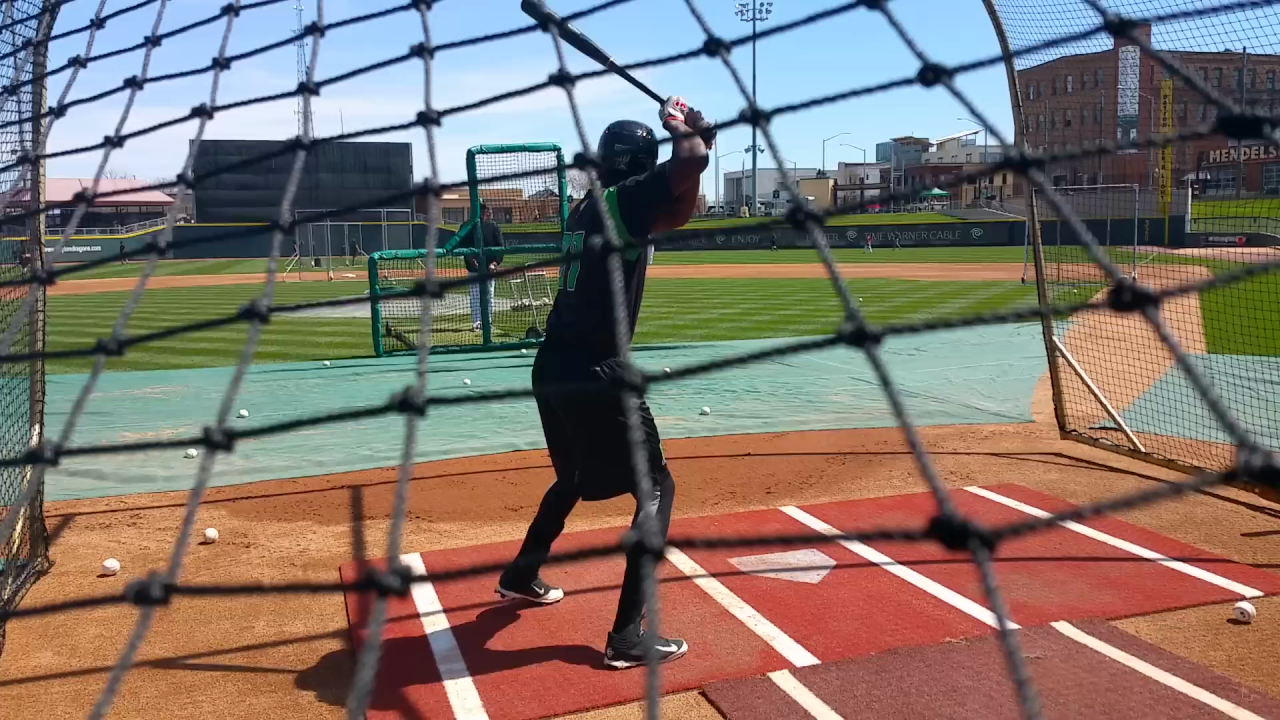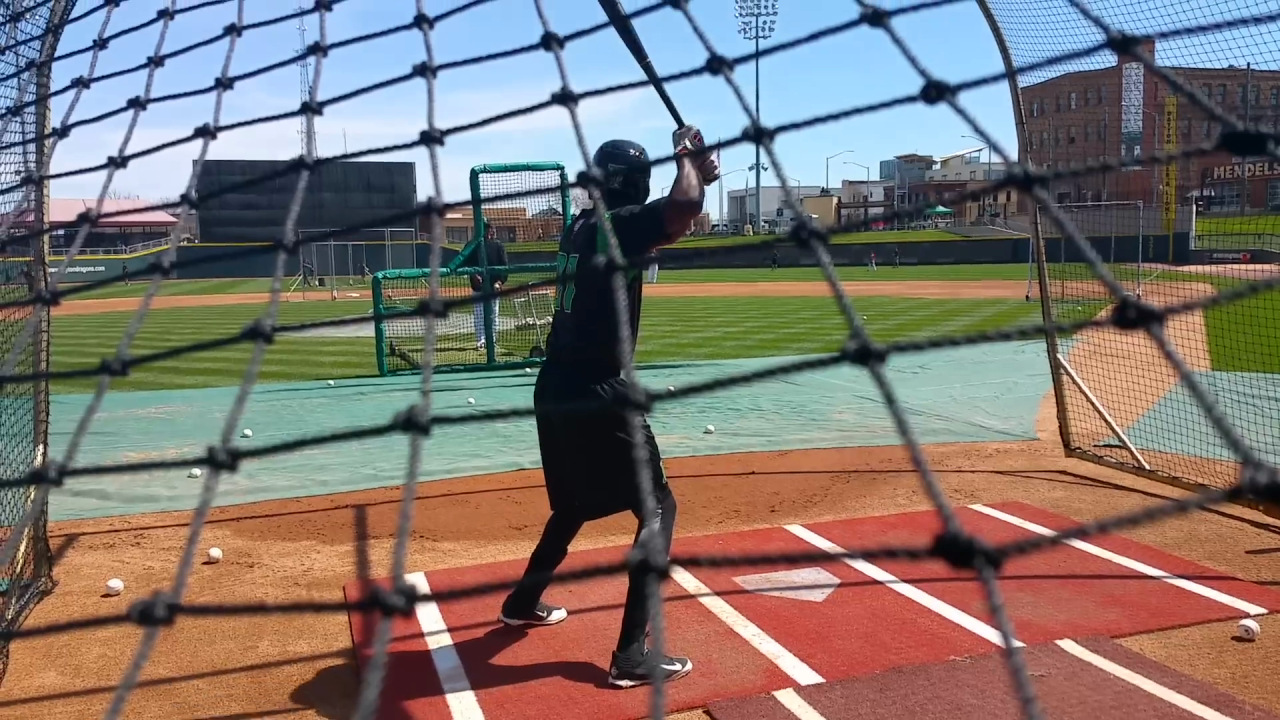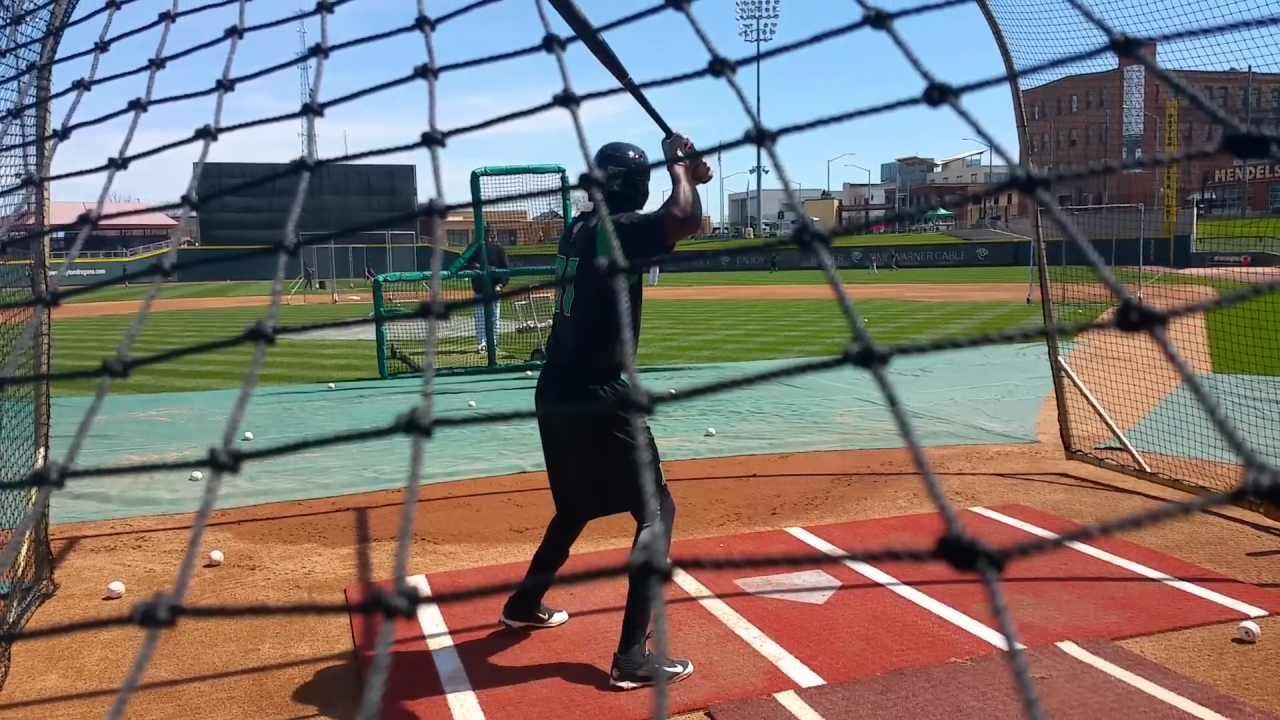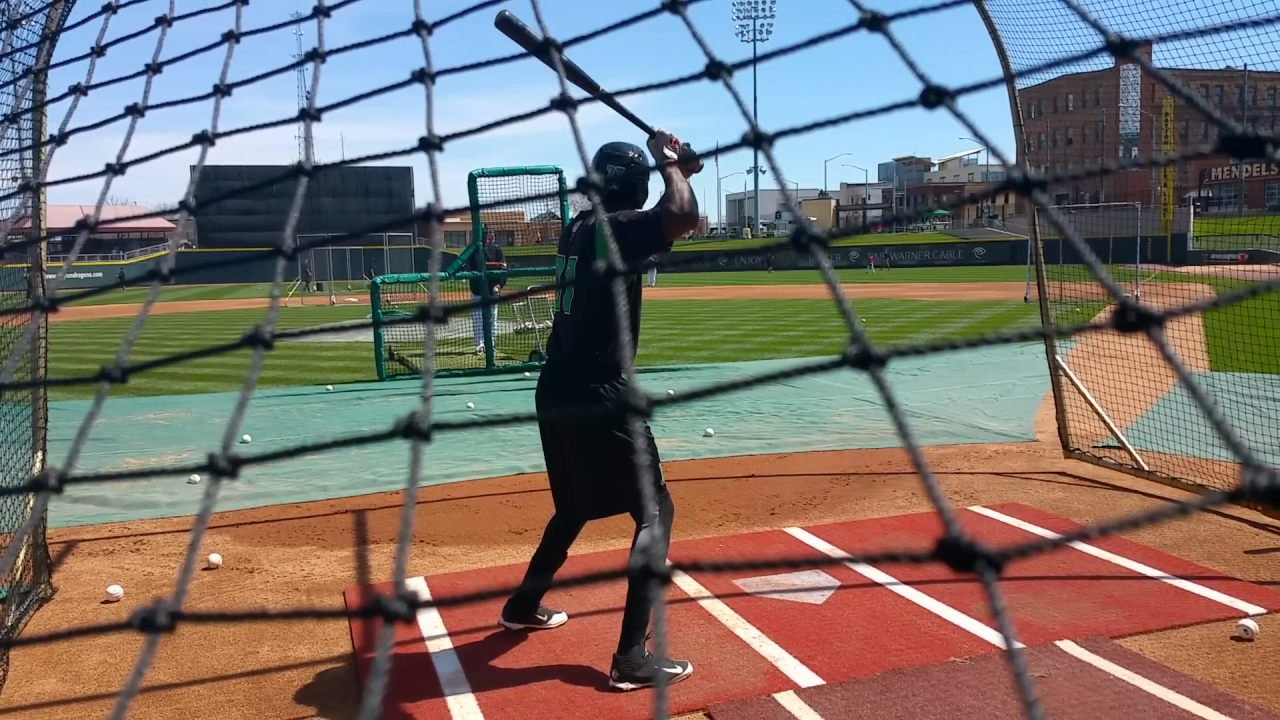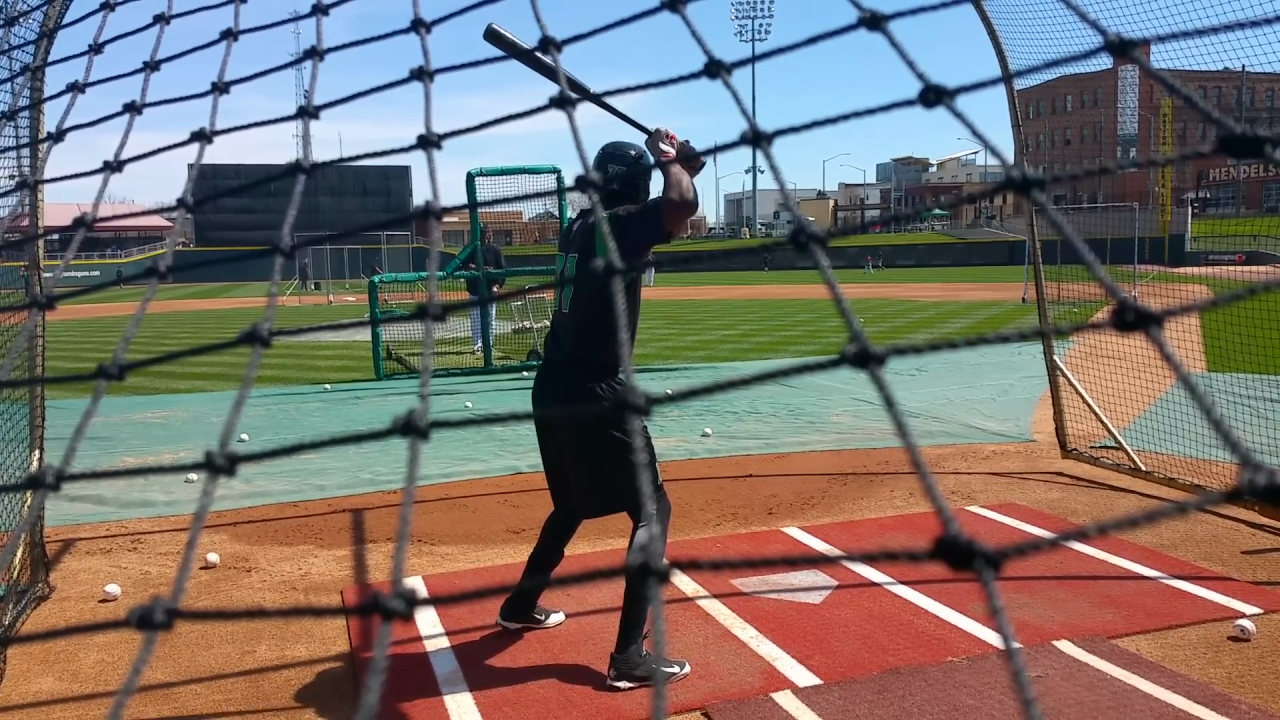
dt=0.4s
person 1, frame 1
left shoulder: (590, 206)
right shoulder: (620, 200)
left elbow: (678, 211)
right elbow: (692, 162)
left wrist: (687, 139)
right wrist: (681, 126)
left hip: (554, 365)
right hip: (594, 372)
left knee: (575, 476)
right knee: (656, 490)
left ankle: (522, 575)
right ankle: (628, 636)
person 1, frame 2
left shoulder: (581, 227)
right shoulder: (616, 225)
left elbow: (664, 227)
right elbow: (683, 207)
left wrist: (695, 177)
right wrist: (684, 155)
left hip: (555, 387)
right hip: (594, 393)
left knee: (575, 502)
right knee: (657, 508)
left ankle: (523, 602)
right ankle: (632, 655)
person 1, frame 3
left shoulder: (581, 228)
right shoulder: (616, 230)
left elbow: (657, 225)
right elbow: (684, 220)
left wrist: (687, 179)
right wrist: (677, 164)
left hip: (556, 388)
right hip: (596, 394)
left knee: (577, 503)
right knee: (656, 510)
left ankle: (525, 603)
right ankle: (633, 656)
person 1, frame 4
left shoulder: (579, 229)
right shoulder: (616, 228)
left elbow: (658, 223)
right elbow: (682, 217)
left wrist: (677, 173)
right wrist: (668, 163)
left hip: (556, 388)
right hip: (597, 395)
left knee: (576, 505)
right knee: (655, 511)
left ankle: (524, 605)
right ankle: (632, 658)
person 1, frame 5
left shoulder: (581, 226)
right shoulder: (615, 225)
left elbow: (661, 223)
right elbow: (681, 205)
left wrist: (681, 170)
right wrist: (667, 158)
left hip: (554, 387)
right hip: (593, 393)
left knee: (573, 503)
right knee: (652, 511)
left ankle: (522, 604)
right ankle: (630, 657)
